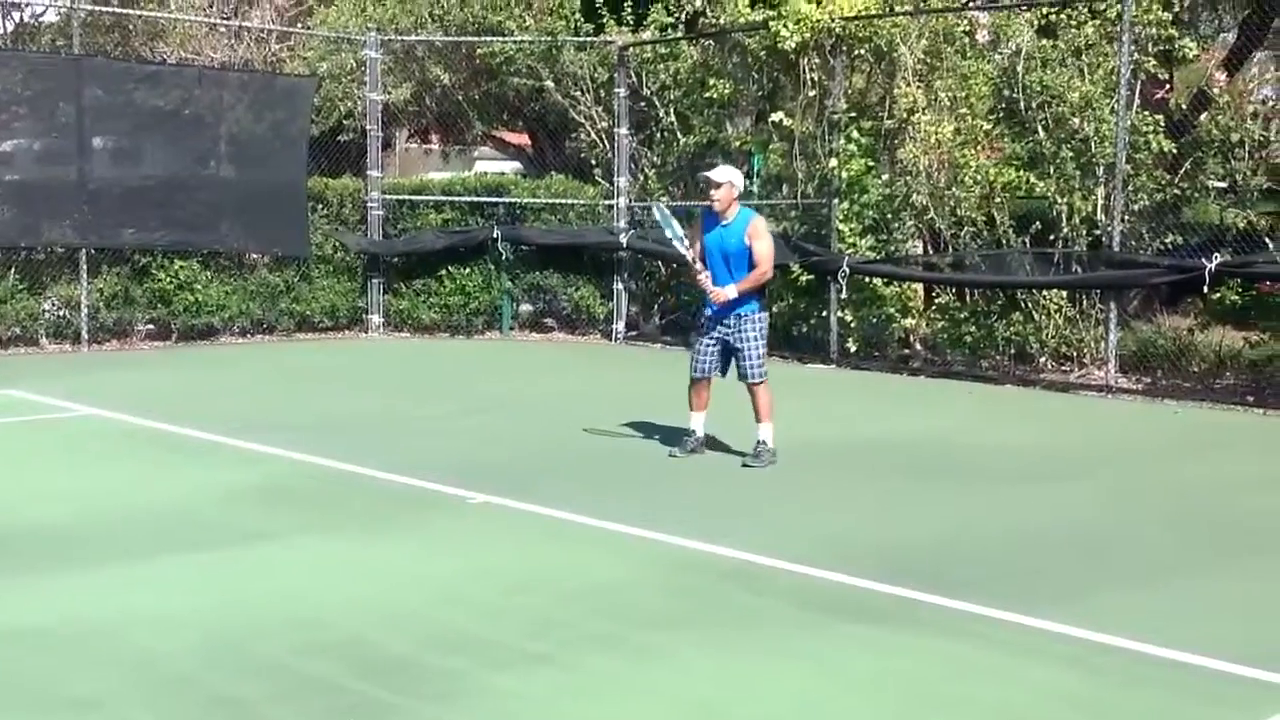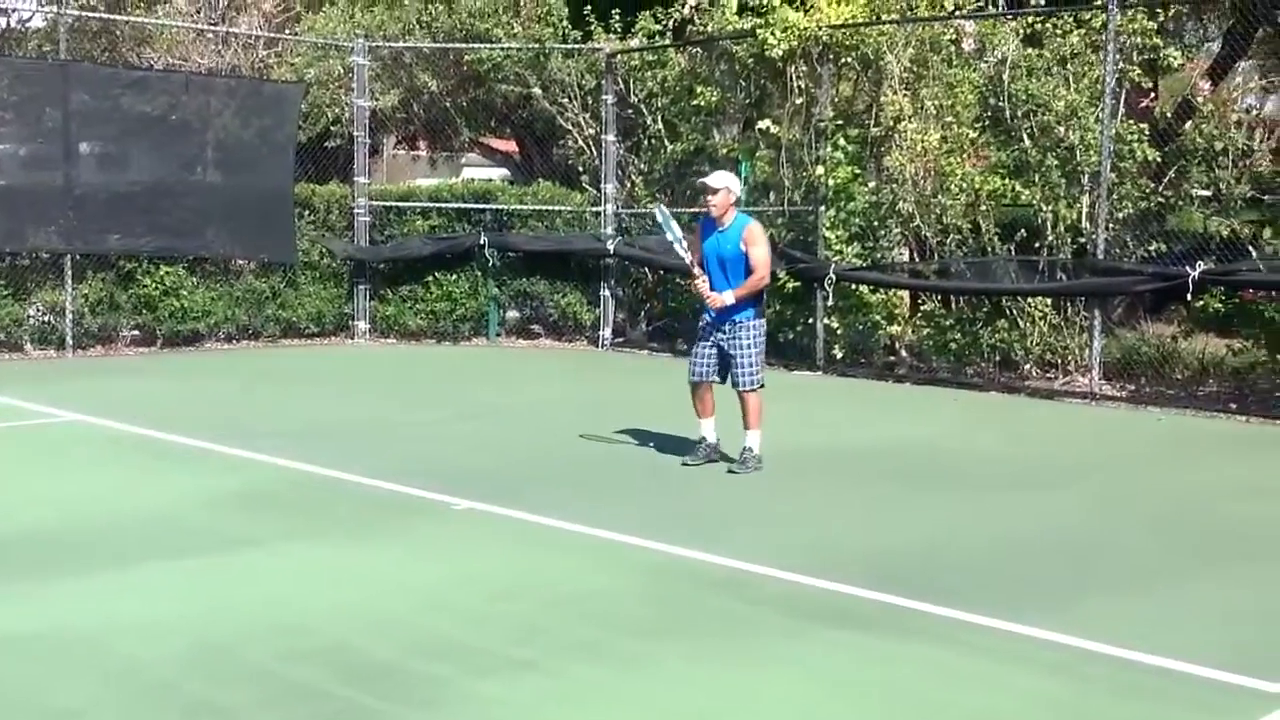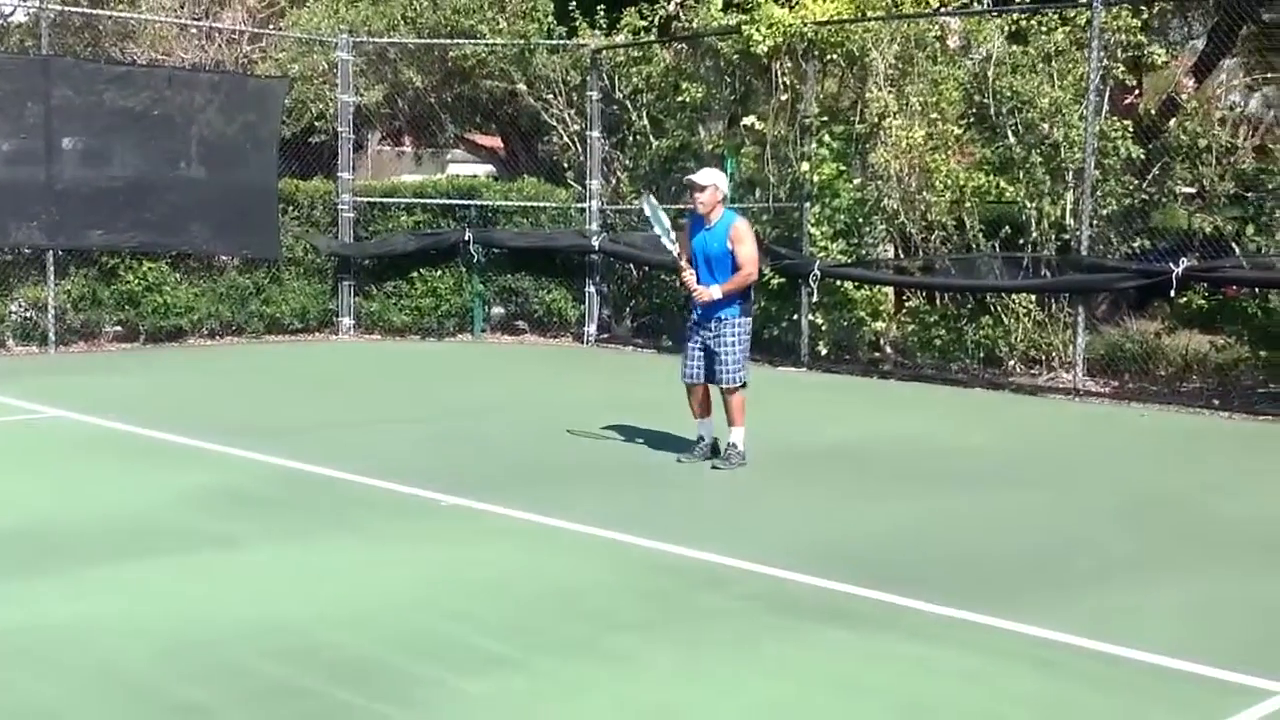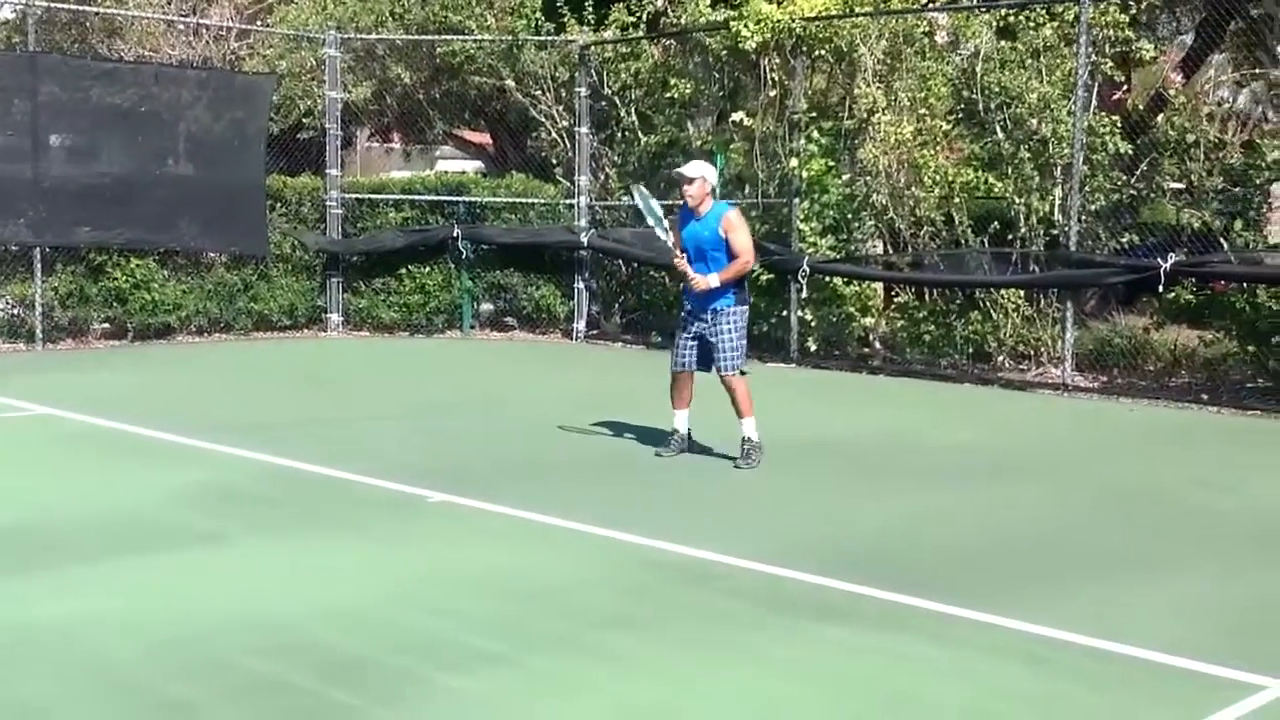
dt=0.2s
person 1, frame 1
left shoulder: (753, 224)
right shoulder: (703, 221)
left elbow: (765, 270)
right elbow: (696, 259)
left wrist: (731, 291)
right wrist: (700, 274)
left hip: (748, 313)
right hip: (714, 312)
left knee: (755, 379)
right knee: (699, 374)
left ankle: (766, 445)
right ankle: (696, 435)
person 1, frame 2
left shoulder: (750, 229)
right shoulder: (703, 227)
left elbow: (762, 276)
right elbow: (696, 264)
left wrist: (728, 297)
right wrist: (699, 280)
left hip: (745, 319)
right hip: (712, 318)
left knee: (746, 385)
right knee: (699, 380)
left ankle: (752, 451)
right ankle: (708, 441)
person 1, frame 3
left shoulder: (737, 226)
right shoulder: (693, 225)
left elbow: (750, 272)
right elbow: (686, 262)
left wrist: (716, 292)
right wrist: (687, 275)
left hip: (732, 317)
right hip: (701, 315)
left knee: (729, 384)
right knee: (693, 381)
left ankle: (736, 447)
right ankle: (707, 441)
person 1, frame 4
left shoulder: (728, 217)
right shoulder: (682, 216)
left elbow: (746, 259)
right elbow: (678, 254)
left wrist: (713, 279)
right wrist: (678, 260)
left hip: (727, 307)
right hip: (694, 307)
left knee: (730, 373)
right knee: (680, 370)
left ankle: (751, 440)
right ankle: (680, 434)
